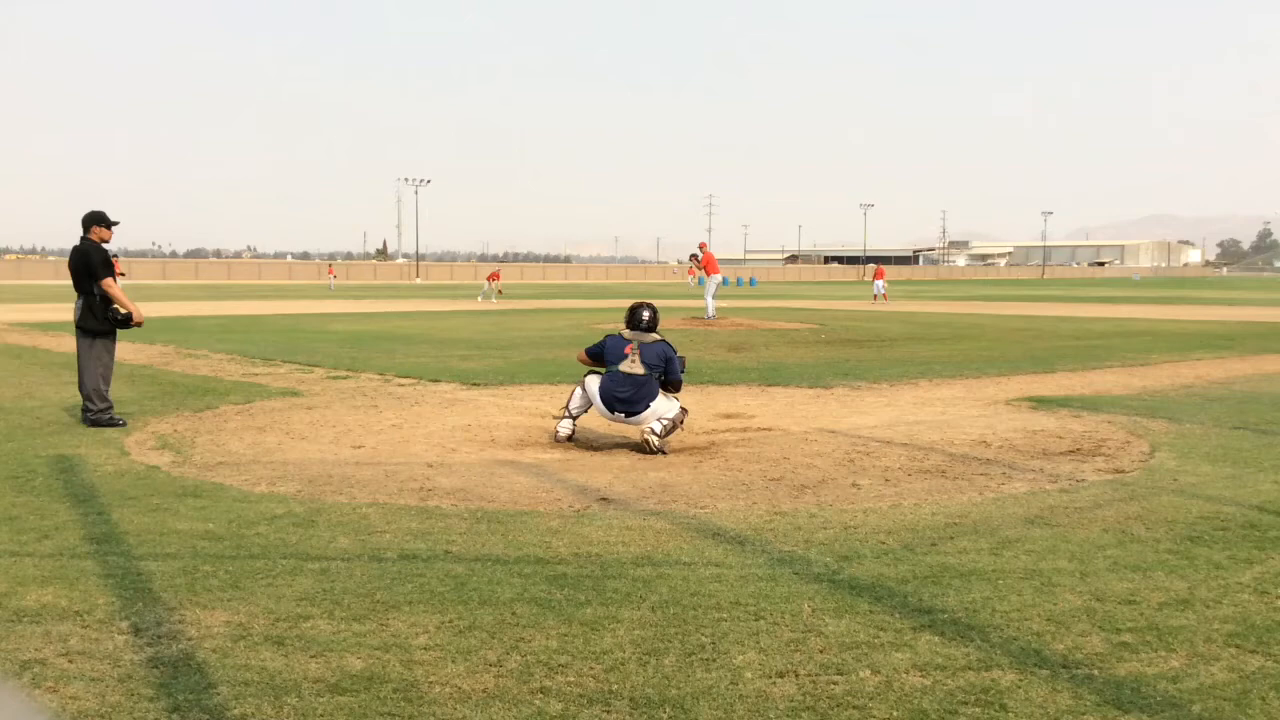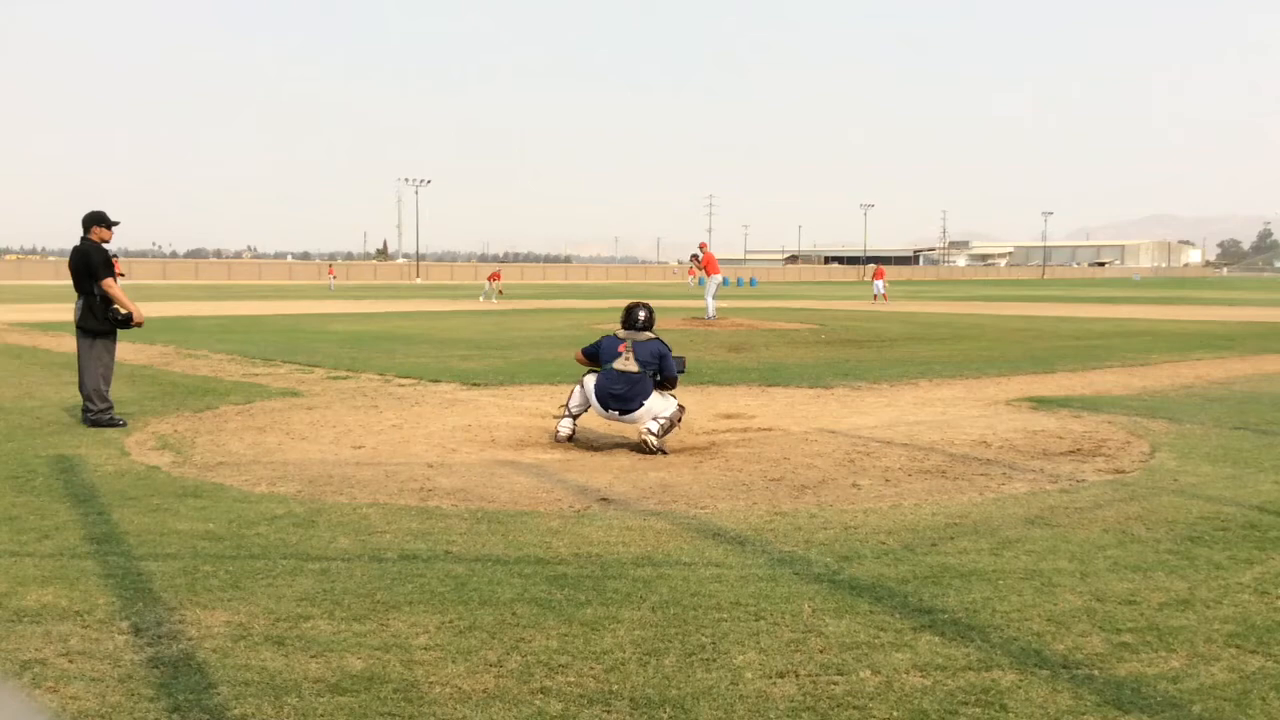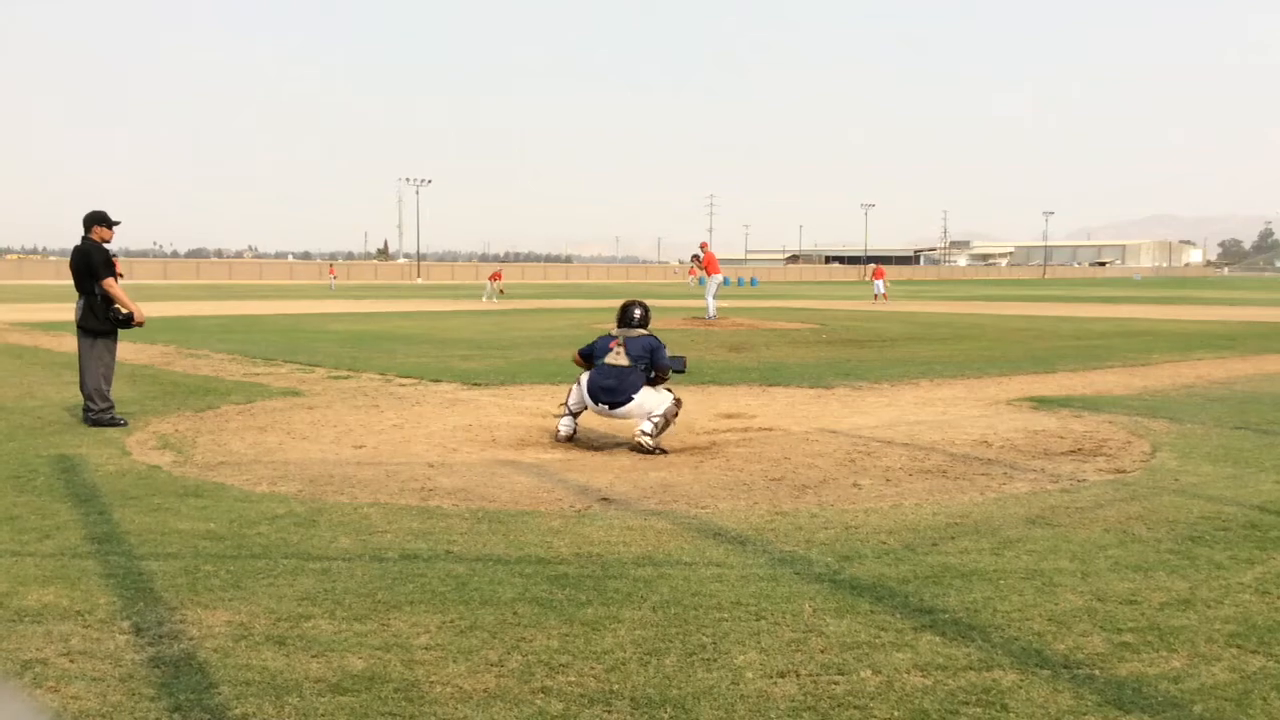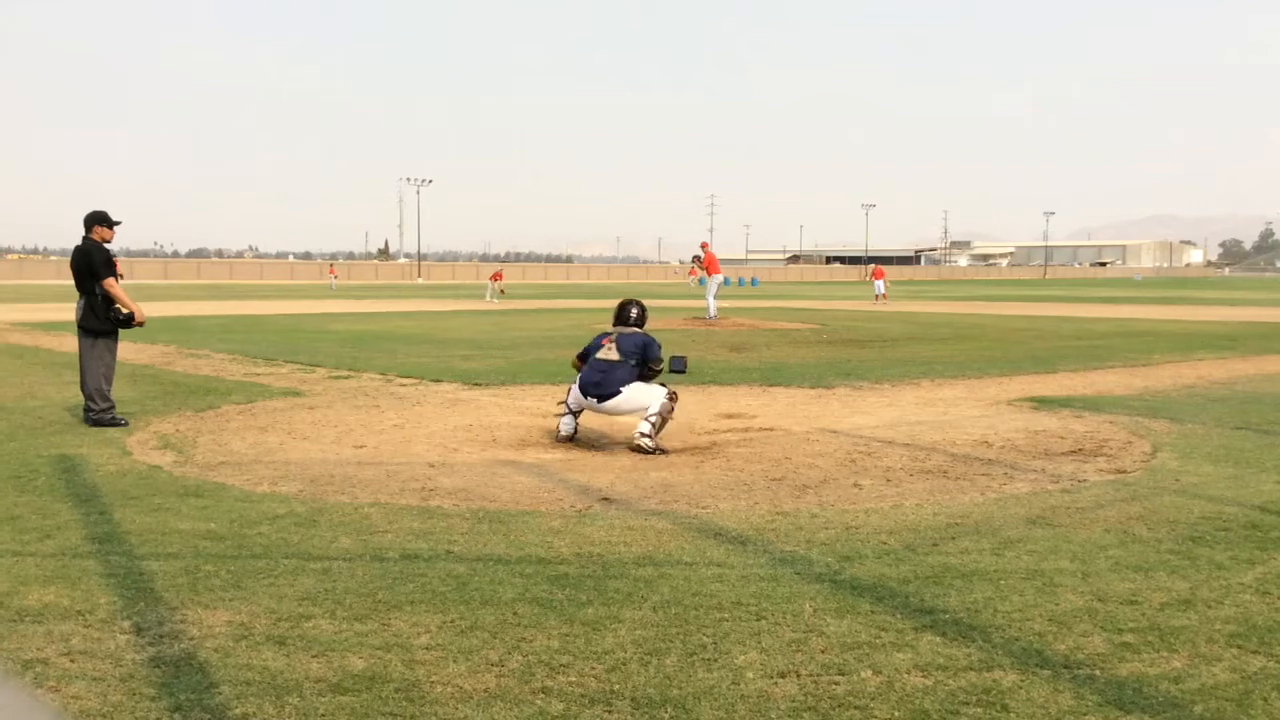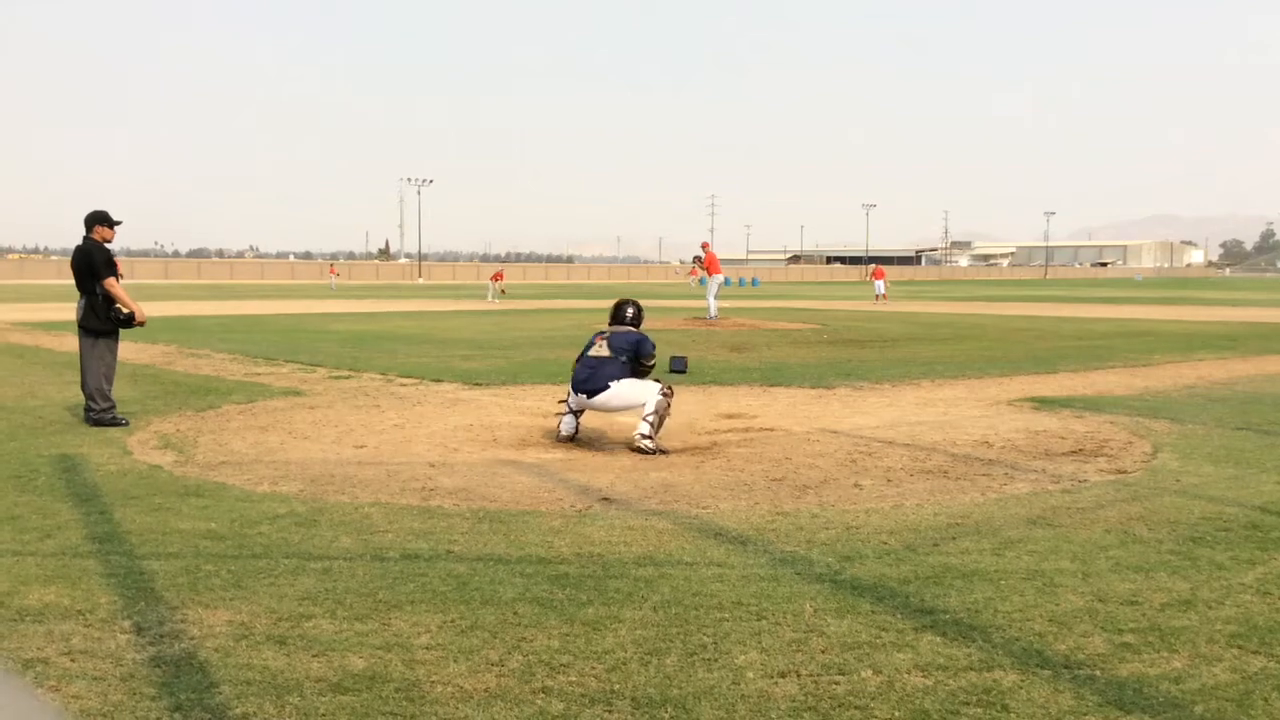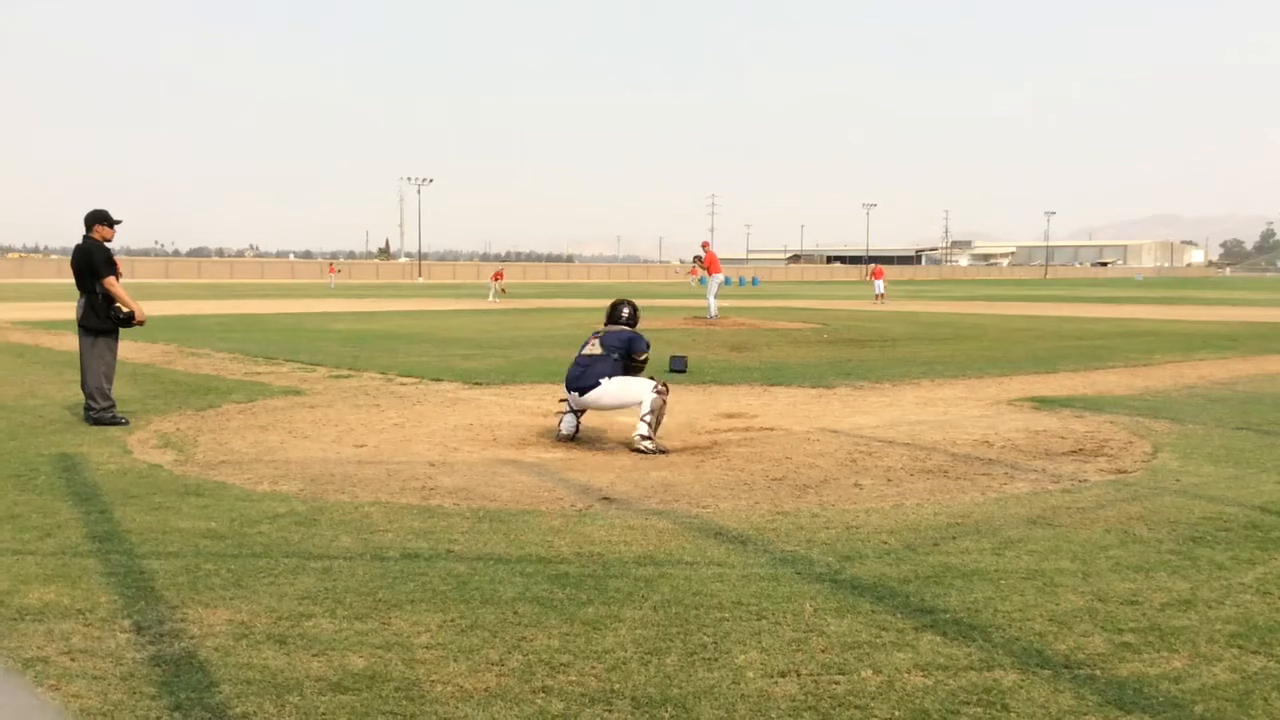
dt=0.1s
person 1, frame 1
left shoulder: (77, 251)
right shoulder: (96, 252)
right elbow: (108, 286)
right wrist: (133, 309)
left hip: (84, 310)
right hip: (97, 313)
left knee: (89, 364)
right knee: (99, 365)
left ankle: (91, 410)
right ankle: (99, 413)
person 1, frame 2
left shoulder: (78, 252)
right shoulder: (96, 252)
right elbow: (108, 286)
right wrist: (133, 309)
left hip: (85, 311)
right hip: (98, 313)
left knee: (89, 364)
right knee: (99, 365)
left ankle: (91, 410)
right ankle: (99, 413)
person 1, frame 3
left shoulder: (79, 251)
right shoulder: (96, 252)
right elbow: (109, 286)
right wrist: (134, 309)
left hip: (86, 311)
right hip: (98, 313)
left knee: (90, 364)
right knee: (100, 365)
left ankle: (92, 409)
right ankle: (100, 412)
person 1, frame 4
left shoulder: (79, 251)
right shoulder: (97, 252)
right elbow: (110, 286)
right wrist: (134, 309)
left hip: (86, 311)
right hip: (99, 313)
left knee: (91, 364)
right knee: (101, 364)
left ankle: (93, 409)
right ankle: (101, 412)
person 1, frame 5
left shoulder: (80, 251)
right shoulder: (98, 252)
right elbow: (110, 285)
right wrist: (135, 308)
left hip: (87, 310)
right hip: (100, 313)
left knee: (92, 363)
right knee: (102, 364)
left ankle: (93, 409)
right ankle: (102, 413)
person 1, frame 6
left shoulder: (80, 250)
right shoulder: (98, 251)
right elbow: (110, 284)
right wrist: (135, 308)
left hip: (87, 309)
right hip: (100, 312)
left knee: (91, 363)
right knee: (102, 363)
left ankle: (93, 408)
right ankle: (102, 412)
person 2, frame 1
left shoulder: (612, 340)
right shoulder: (663, 347)
left elbow: (582, 357)
right elbow: (675, 386)
left hip: (606, 407)
right hip: (640, 413)
left knee: (590, 380)
right knee: (678, 410)
left ankle: (564, 430)
right ankle: (654, 432)
person 2, frame 2
left shoulder: (608, 341)
right shoulder: (658, 345)
left elbow: (579, 356)
right elbow: (671, 382)
left hip: (602, 405)
right hip: (635, 411)
left knee: (588, 379)
right knee: (675, 408)
left ankle: (564, 430)
right ankle: (651, 432)
person 2, frame 3
left shoulder: (604, 339)
right shoulder: (651, 342)
left elbow: (577, 359)
right elbow: (664, 374)
right wrist: (648, 382)
left hip: (594, 401)
right hip: (626, 404)
left knee: (584, 379)
right knee: (672, 402)
left ankle: (565, 430)
right ankle: (646, 434)
person 2, frame 4
left shoulder: (601, 338)
right shoulder: (645, 339)
left elbow: (577, 363)
right elbow: (656, 368)
right wrist: (641, 378)
left hip: (586, 396)
right hip: (616, 397)
left knee: (582, 380)
right knee: (667, 396)
left ankle: (566, 430)
right ankle: (644, 437)
person 2, frame 5
left shoulder: (598, 337)
right shoulder: (639, 337)
left elbow: (577, 364)
right elbow: (648, 364)
right wrist: (634, 381)
left hip: (579, 393)
right hip: (606, 392)
right knee: (662, 392)
left ankle: (566, 430)
right ankle: (644, 438)
person 2, frame 6
left shoulder: (594, 336)
right shoulder: (633, 336)
right elbow: (641, 358)
right wrist: (630, 379)
left hip: (573, 390)
right hip: (600, 389)
right knee: (657, 390)
left ankle: (566, 430)
right ankle: (643, 439)
